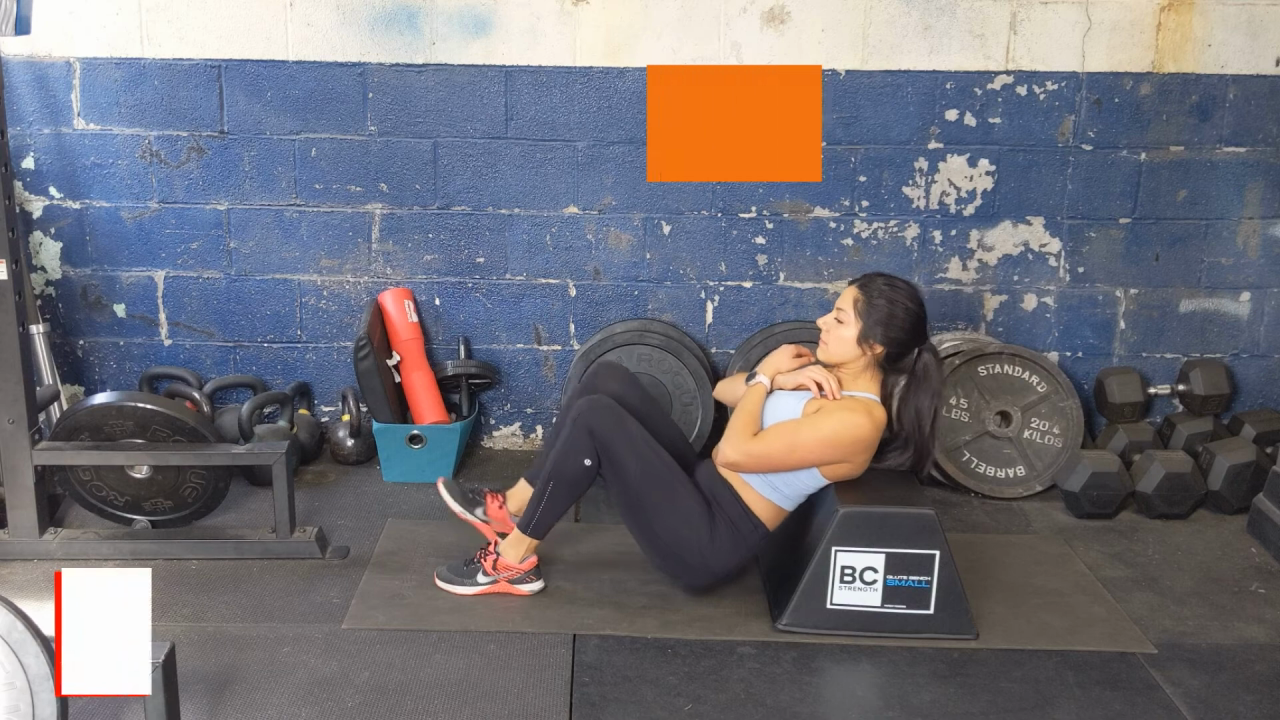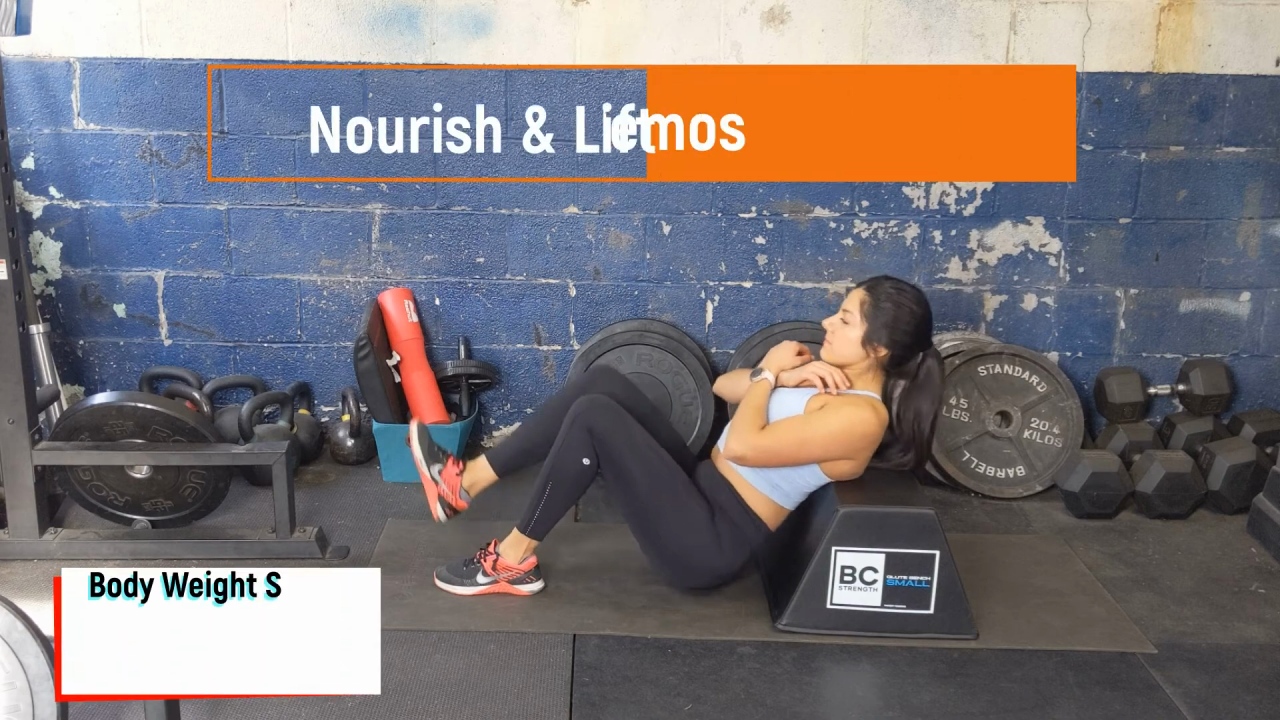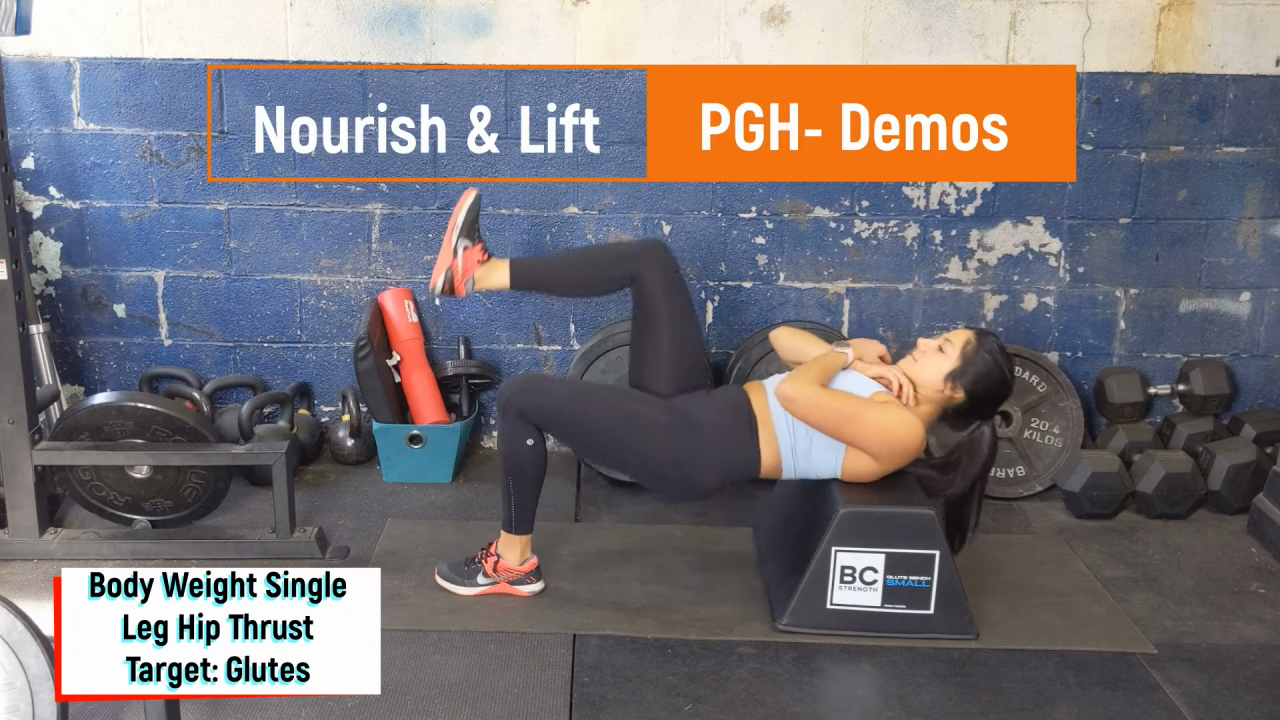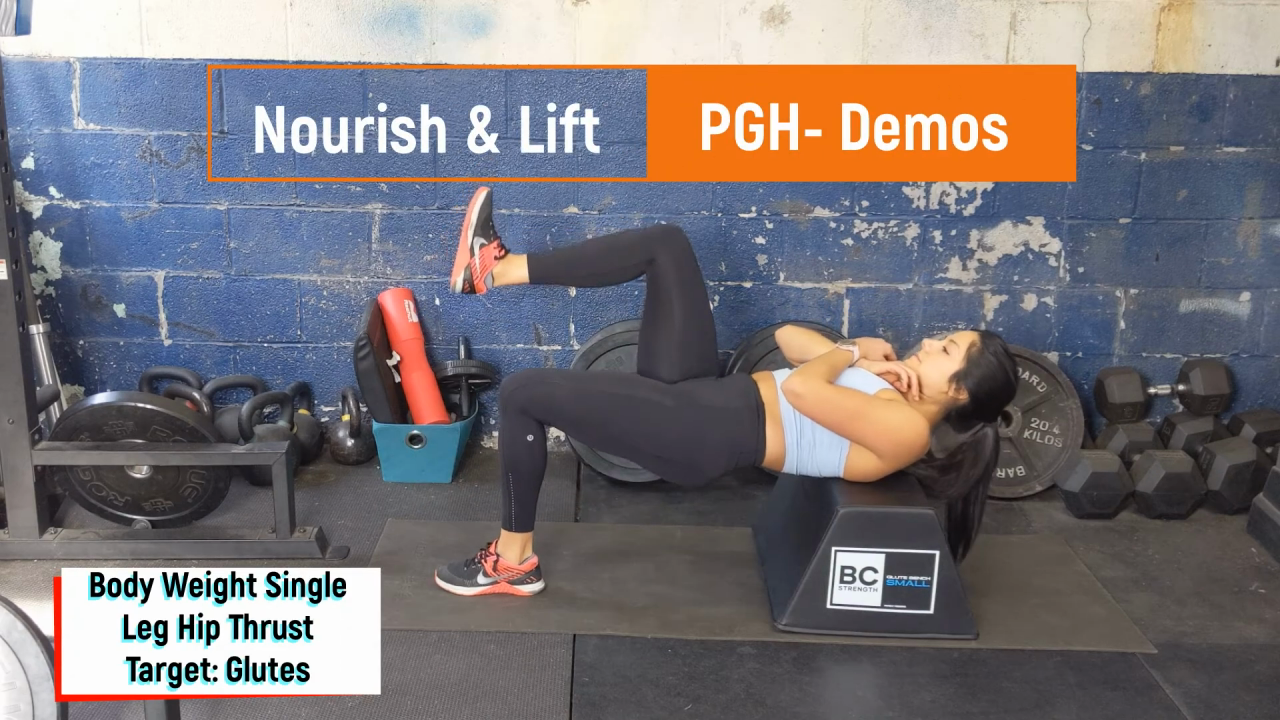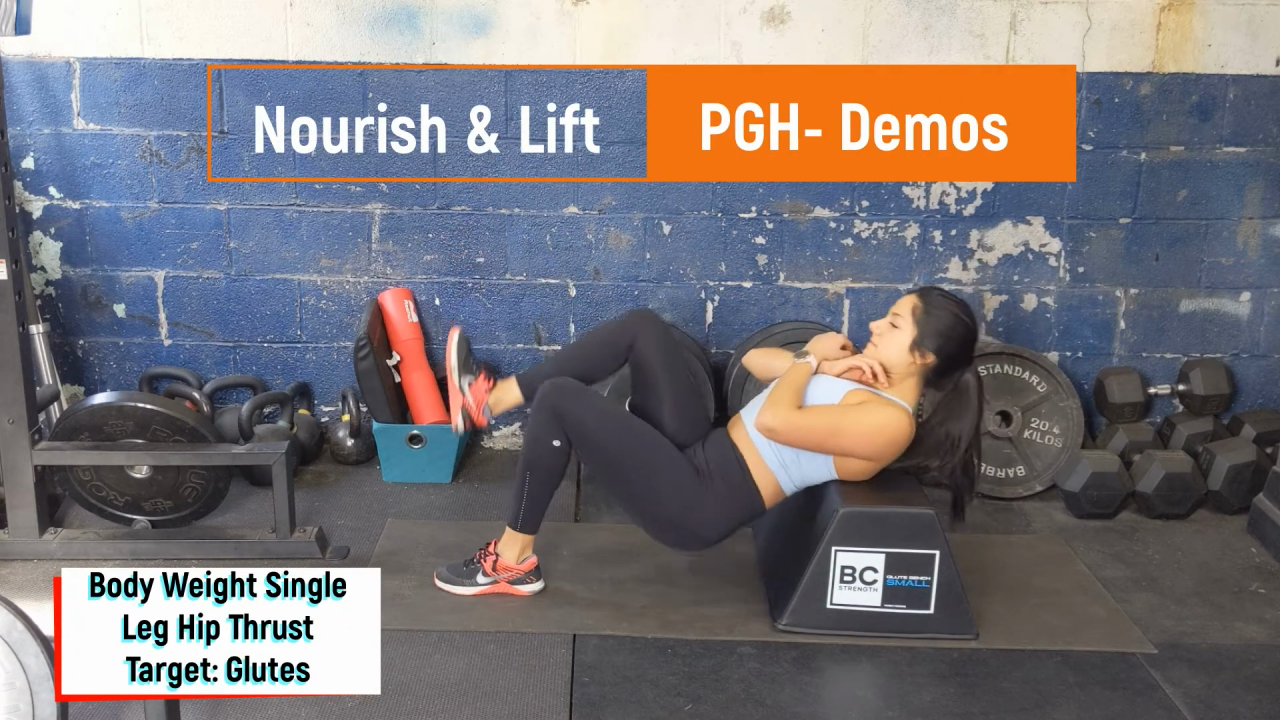
dt=1s
person 1, frame 1
left shoulder: (857, 419)
right shoulder: (832, 376)
left elbow: (735, 450)
right elbow: (723, 390)
left wrist: (765, 376)
right wrist: (780, 379)
left hip: (707, 540)
right hip: (700, 487)
left knee: (594, 415)
right knee: (607, 378)
left ankle: (515, 558)
right ankle: (514, 508)
person 1, frame 2
left shoulder: (860, 416)
right shoulder: (834, 378)
left elbow: (741, 445)
right elbow: (724, 387)
left wrist: (770, 373)
right wrist: (783, 377)
left hip: (708, 542)
right hip: (701, 488)
left knee: (594, 415)
right knee: (602, 382)
left ankle: (513, 560)
right ankle: (464, 482)
person 1, frame 3
left shoulder: (901, 430)
right shoulder: (885, 388)
left elbow: (795, 392)
right elbow: (782, 337)
left wrist: (845, 356)
right wrist: (851, 356)
left hip: (693, 449)
right hip: (696, 409)
left knee: (522, 396)
right knee: (650, 258)
left ankle: (513, 563)
right ankle: (480, 274)
person 1, frame 4
left shoulder: (906, 430)
right shoulder: (892, 393)
left elbow: (802, 388)
right elbow: (789, 337)
left wrist: (850, 352)
right wrist: (857, 354)
left hip: (701, 434)
right hip: (701, 393)
left knee: (523, 393)
right knee: (666, 243)
left ankle: (513, 561)
right ankle: (496, 269)
person 1, frame 5
left shoulder: (890, 422)
right shoulder: (869, 377)
left elbow: (773, 420)
right elbow: (753, 360)
left wrist: (810, 358)
right wrist: (820, 363)
left hip: (696, 500)
right hip: (700, 451)
left knee: (560, 398)
right knee: (642, 326)
left ankle: (512, 562)
right ankle: (490, 397)
